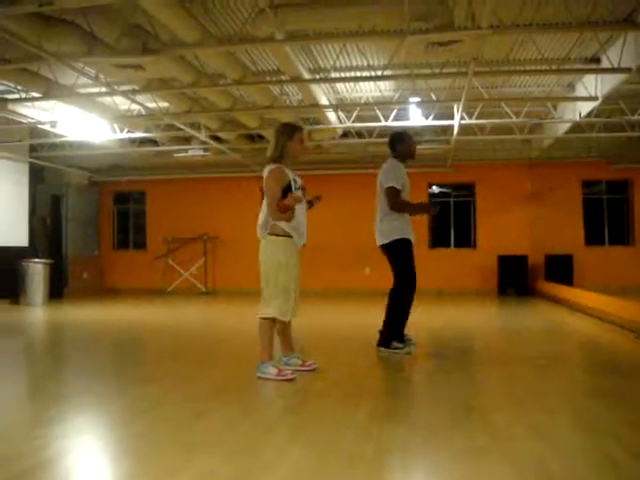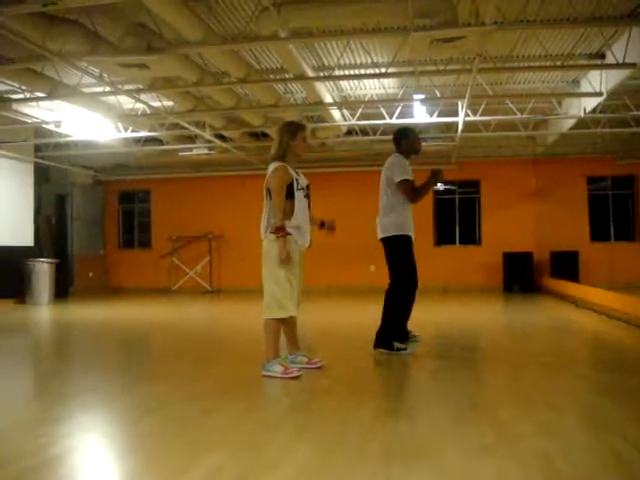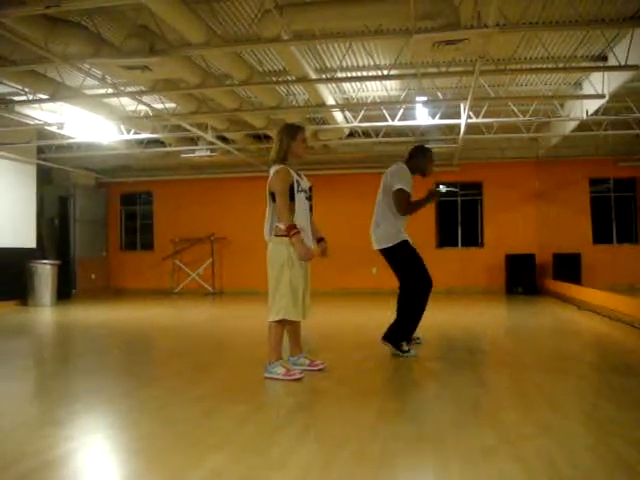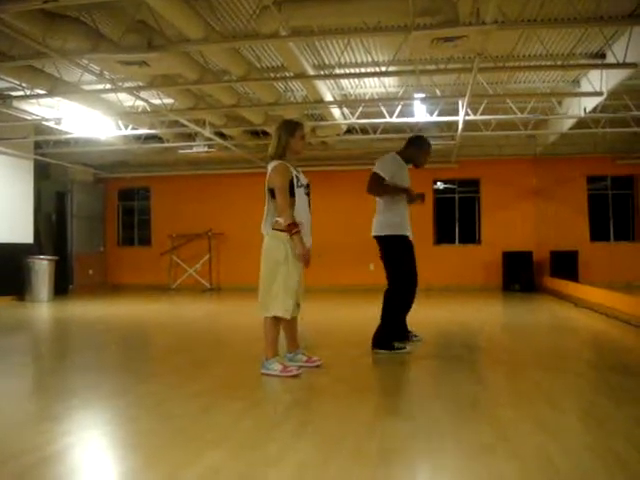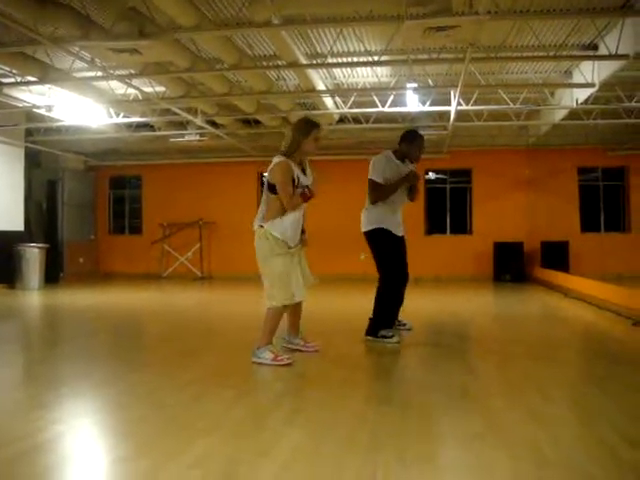
dt=0.5s
person 1, frame 1
left shoulder: (287, 173)
right shoulder: (275, 172)
right elbow: (273, 212)
left wrist: (308, 203)
right wrist: (288, 202)
left hip: (289, 244)
right hip: (277, 243)
left knee: (286, 302)
right knee: (273, 301)
left ankle: (288, 355)
right ankle: (265, 363)
person 1, frame 2
left shoulder: (294, 173)
right shoulder: (279, 170)
right elbow: (277, 211)
left wrist: (320, 224)
right wrist: (282, 244)
left hip: (294, 242)
right hip: (280, 243)
left knee: (290, 301)
right knee: (278, 300)
left ankle: (294, 353)
right ankle: (271, 361)
person 1, frame 3
left shoulder: (296, 175)
right shoulder: (280, 173)
right elbow: (283, 214)
left wrist: (319, 239)
right wrist: (298, 242)
left hip: (297, 244)
right hip: (285, 244)
left knee: (296, 303)
right knee: (283, 303)
left ankle: (296, 356)
right ankle: (273, 363)
person 1, frame 4
left shoulder: (292, 170)
right shoulder: (279, 168)
right elbow: (283, 209)
left wrist: (304, 243)
right wrist: (300, 242)
left hip: (293, 241)
right hip: (281, 240)
left knee: (292, 300)
right knee: (278, 299)
left ankle: (293, 352)
right ankle: (270, 360)
person 1, frame 5
left shoulder: (304, 165)
right shoulder: (282, 166)
right elbow: (290, 203)
left wrist: (301, 232)
right wrist: (311, 191)
left hip: (290, 237)
right hip: (272, 237)
left knee: (299, 288)
right knee: (284, 294)
left ankle: (293, 336)
right ankle: (262, 348)
person 2, frame 1
left shoulder: (396, 169)
right shoulder: (392, 168)
right elbow: (393, 204)
left wrist: (419, 208)
right wrist: (422, 208)
left hip: (398, 234)
right hip: (394, 235)
left knee: (406, 283)
right knee: (404, 284)
left ankle: (395, 334)
right ankle: (388, 339)
person 2, frame 2
left shoulder: (397, 163)
right shoulder: (399, 163)
right elbow: (413, 196)
left wrist: (429, 181)
right wrist: (433, 180)
left hip: (397, 230)
right hip: (396, 231)
left knee: (407, 282)
right knee: (401, 284)
left ankle: (399, 331)
right ankle: (385, 339)
person 2, frame 3
left shoulder: (398, 172)
right shoulder: (401, 172)
right elbow: (404, 208)
left wrist: (424, 199)
right wrist: (428, 199)
left hip: (389, 237)
right hip: (391, 238)
left knee: (411, 285)
right knee: (422, 284)
left ankle: (402, 334)
right ankle: (396, 336)
person 2, frame 4
left shoulder: (402, 167)
right shoulder: (388, 161)
right elbow: (372, 187)
left wrist: (412, 196)
right wrist: (403, 189)
left hip: (401, 231)
right hip: (390, 231)
left knee: (408, 282)
right knee: (400, 284)
left ankle: (399, 331)
right ankle: (384, 340)
person 2, frame 5
left shoulder: (408, 165)
right shoulder: (381, 161)
left elbow: (413, 198)
right elbow: (374, 197)
left wrist: (413, 183)
right wrist: (402, 181)
left hip: (395, 227)
right hip: (377, 226)
left knee: (401, 276)
right knee: (391, 275)
left ankle: (390, 318)
right ankle: (376, 328)
